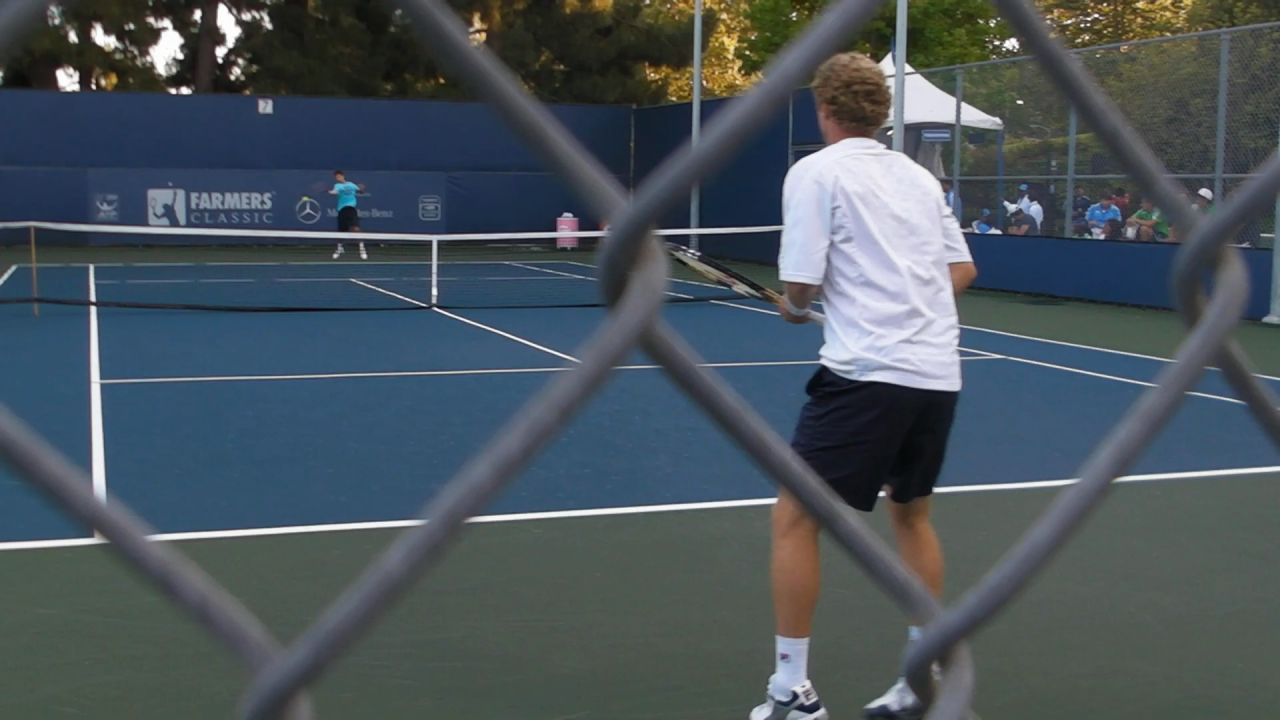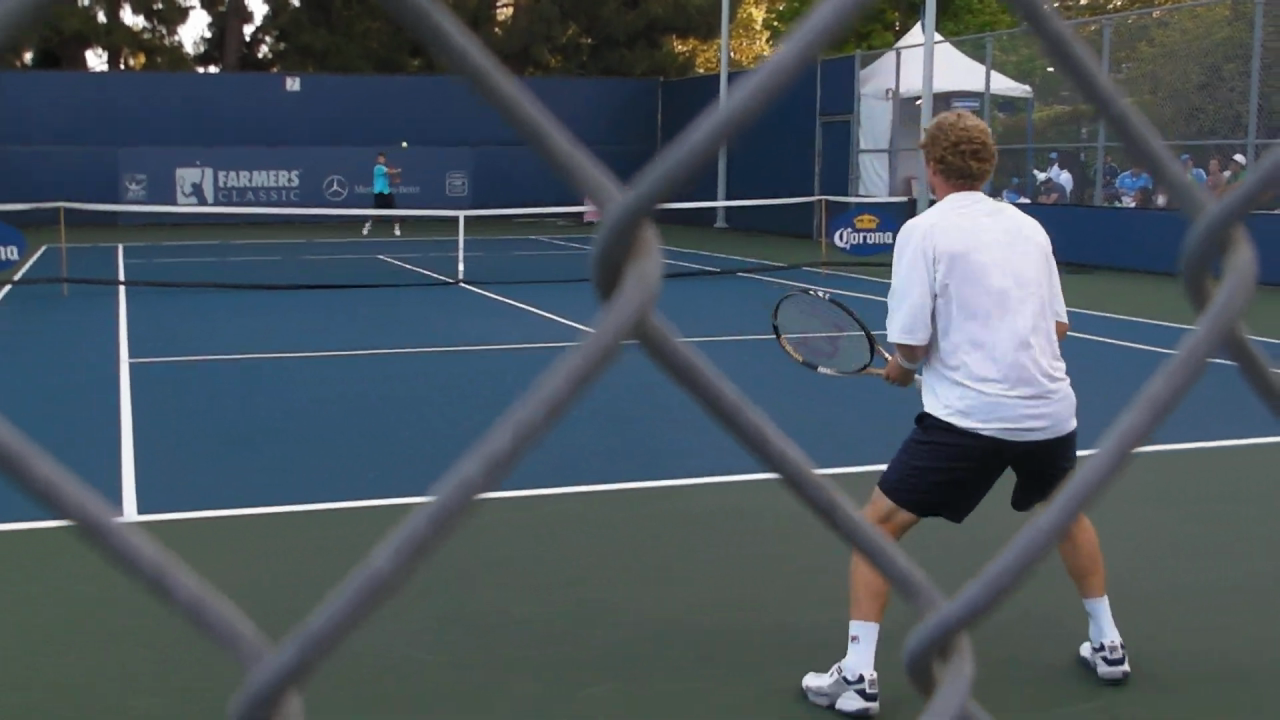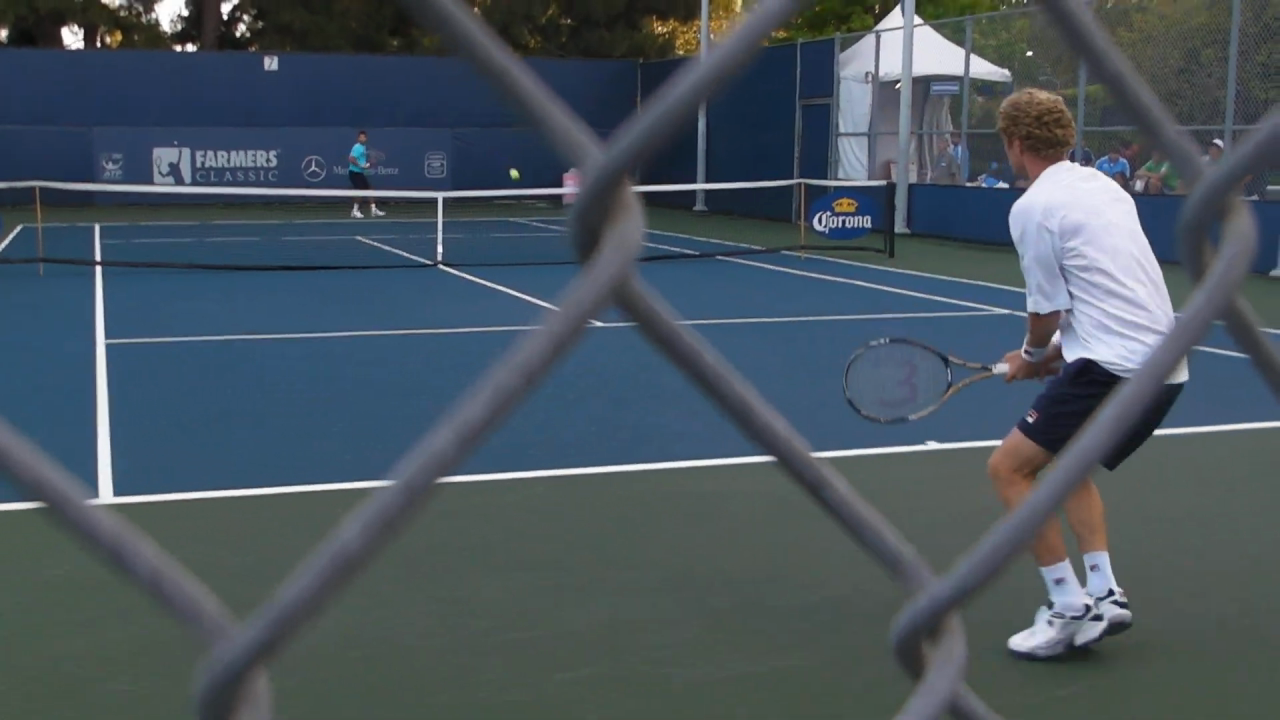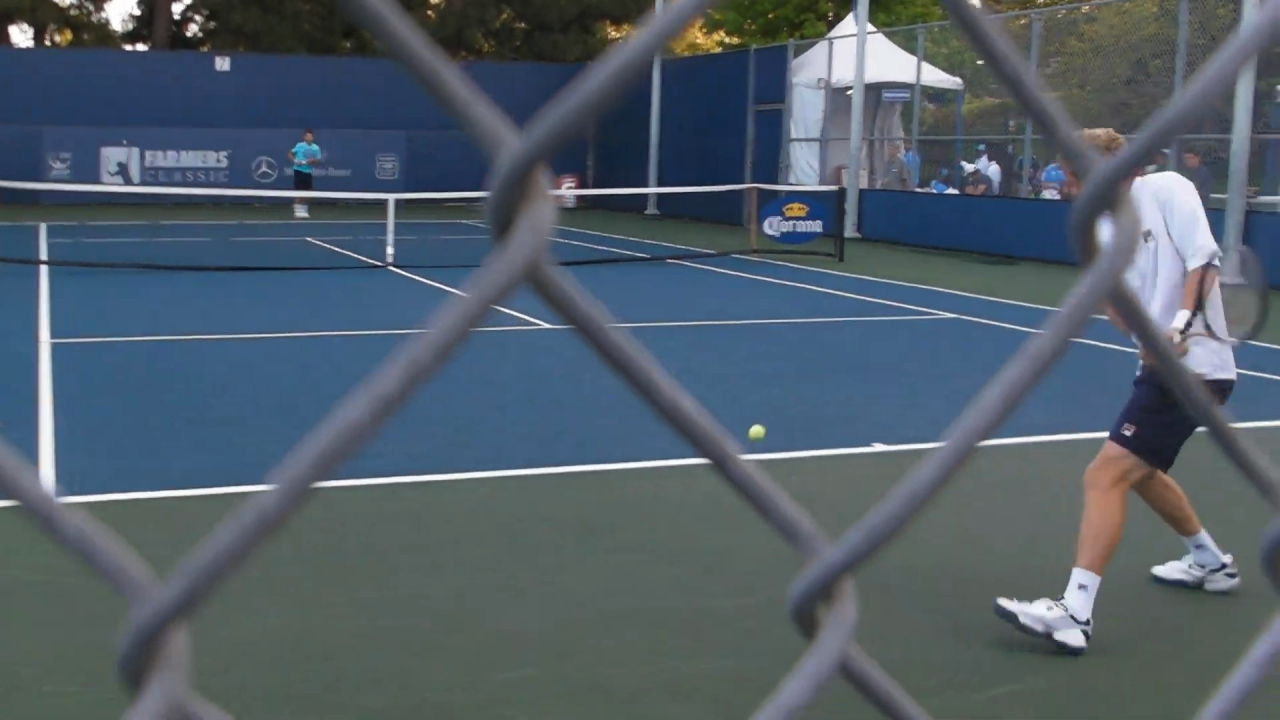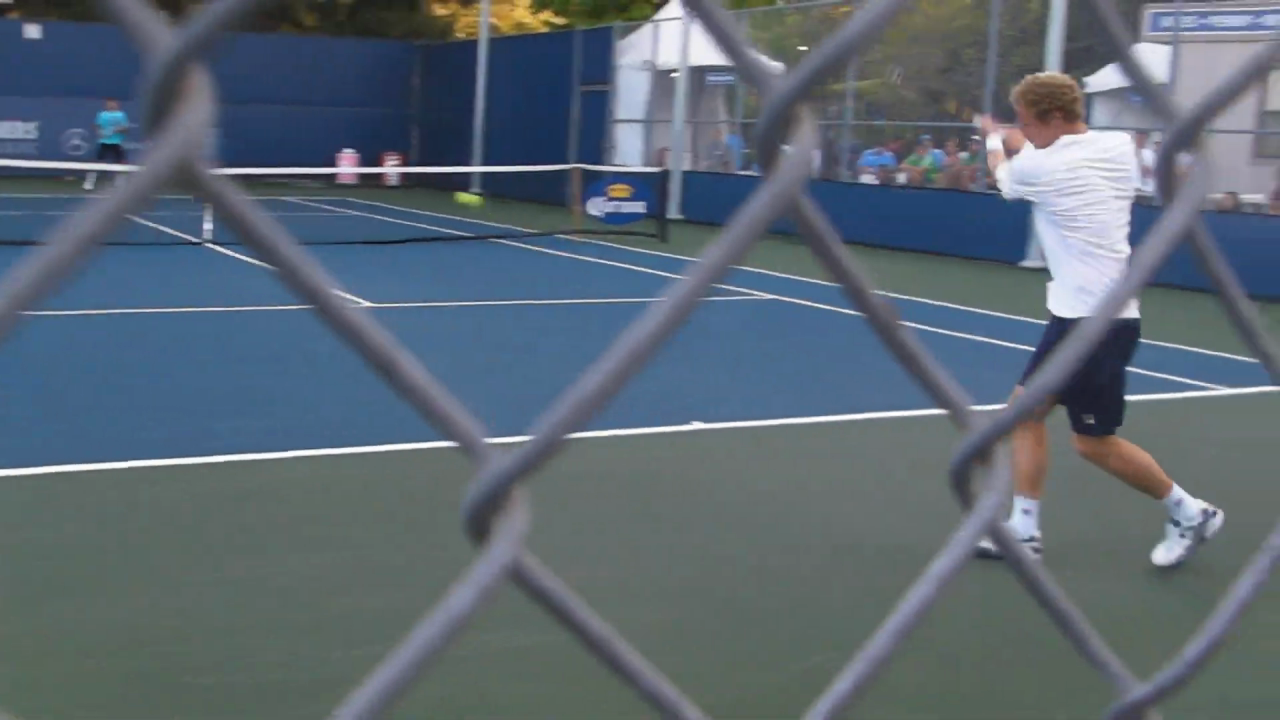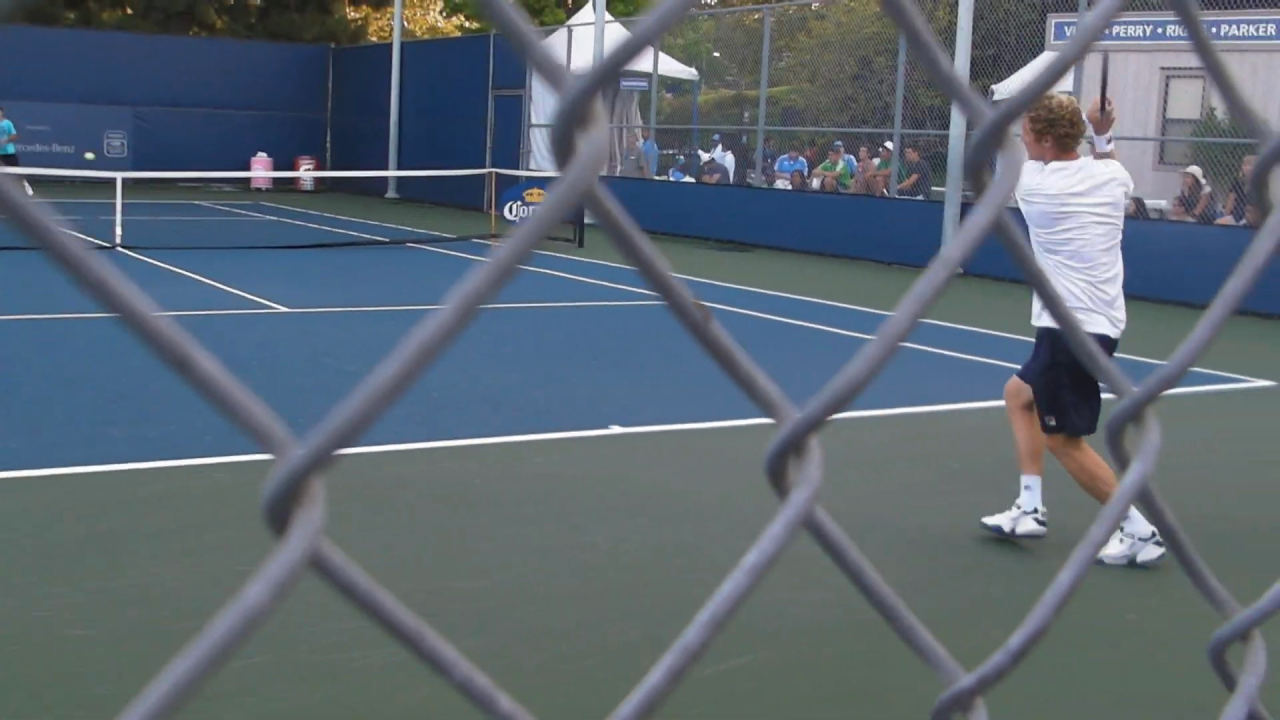
dt=0.3s
person 1, frame 1
left shoulder: (813, 173)
right shoulder: (921, 177)
left elbow: (800, 284)
right elbow: (962, 271)
left wrist: (792, 307)
left hip: (866, 375)
right hip: (937, 374)
left knee: (794, 518)
right knee: (913, 514)
person 1, frame 2
left shoulder: (921, 232)
right shoulder: (1029, 229)
left elbow: (912, 342)
right elbow: (1055, 325)
left wrist: (900, 367)
left hip: (966, 418)
right hip: (1048, 413)
left knee: (876, 525)
right knee: (1065, 510)
right ankle: (1106, 644)
person 1, frame 3
left shoulder: (1033, 209)
right shoulder: (1099, 185)
left elbow: (1048, 310)
left wrist: (1031, 356)
right wrist: (1056, 351)
left hip: (1116, 366)
left knee: (1009, 467)
left ankle: (1072, 607)
right ankle: (1102, 593)
person 1, frame 4
left shoulder: (1168, 189)
right shoulder: (1101, 226)
left elbow: (1203, 263)
left wrist: (1177, 330)
left hip: (1196, 367)
left knee: (1105, 477)
right knee: (1134, 468)
left ankle: (1073, 613)
right ankle: (1211, 562)
person 1, frame 5
left shoulder: (1037, 166)
right shoulder: (1116, 149)
left elbow: (1005, 178)
left wrist: (994, 140)
left hip: (1091, 319)
right hip: (1079, 314)
left knee: (1096, 443)
right knee: (1027, 410)
left ankle: (1191, 515)
right ankle: (1022, 529)
person 1, frame 6
left shoulder: (1030, 183)
right shoulder: (1114, 178)
right wrist: (1101, 137)
left hip: (1071, 329)
right hip: (1097, 323)
left knee: (1064, 439)
right knee: (1019, 395)
left ankle: (1140, 532)
right ankle: (1028, 510)
